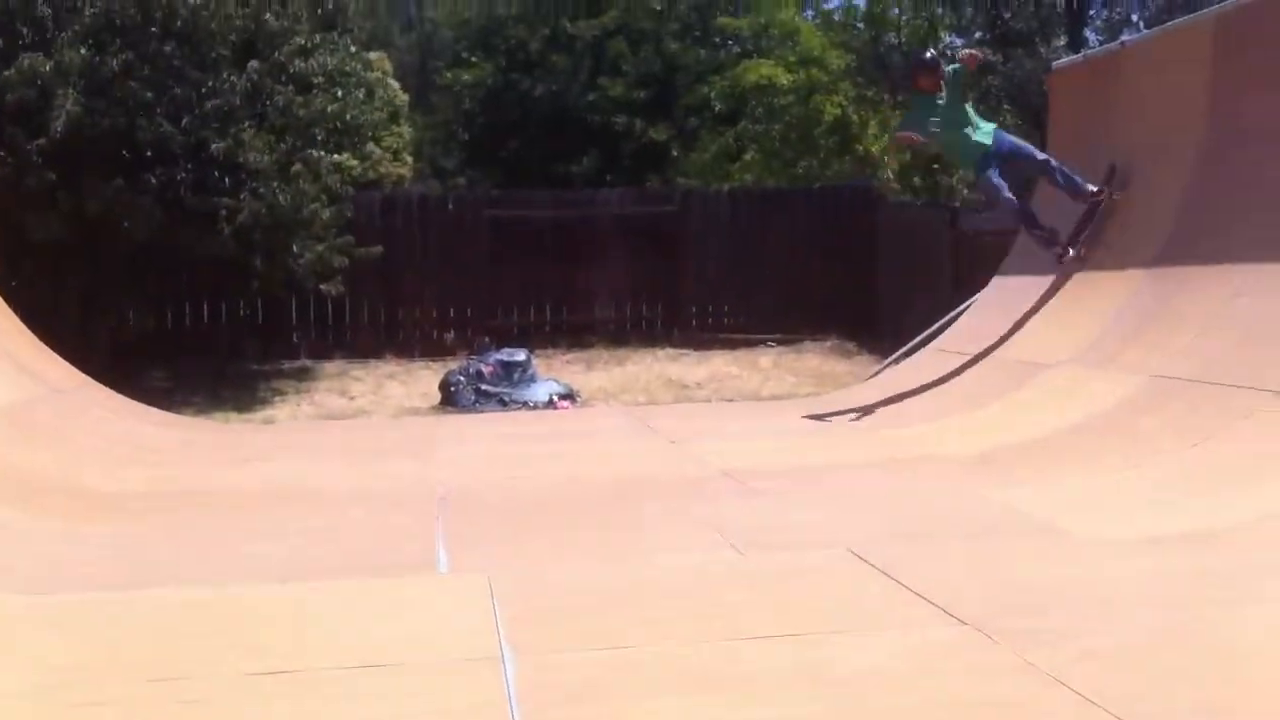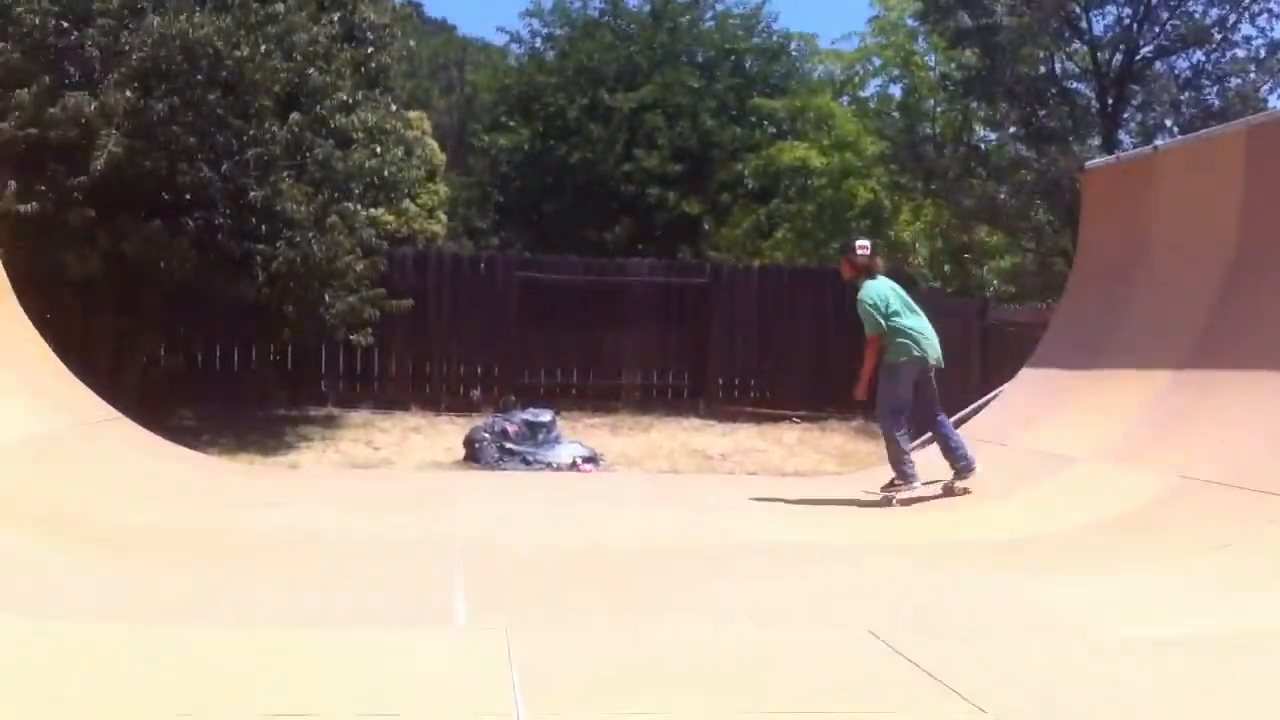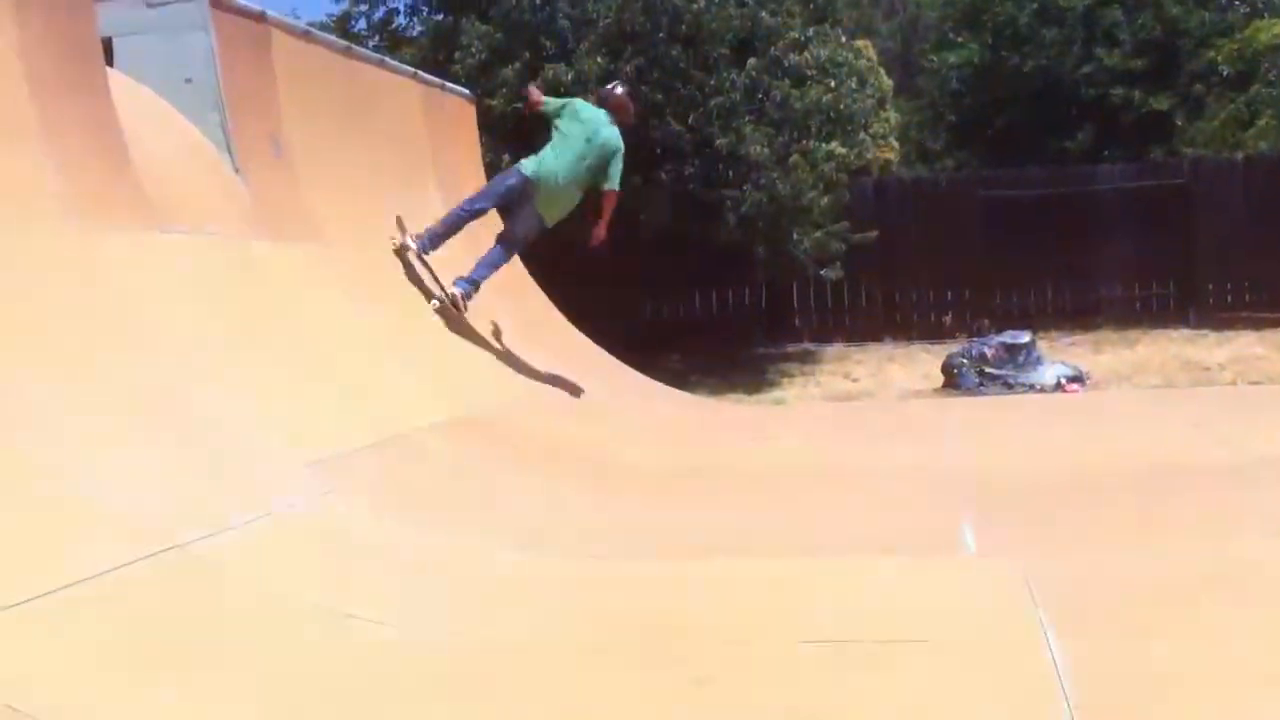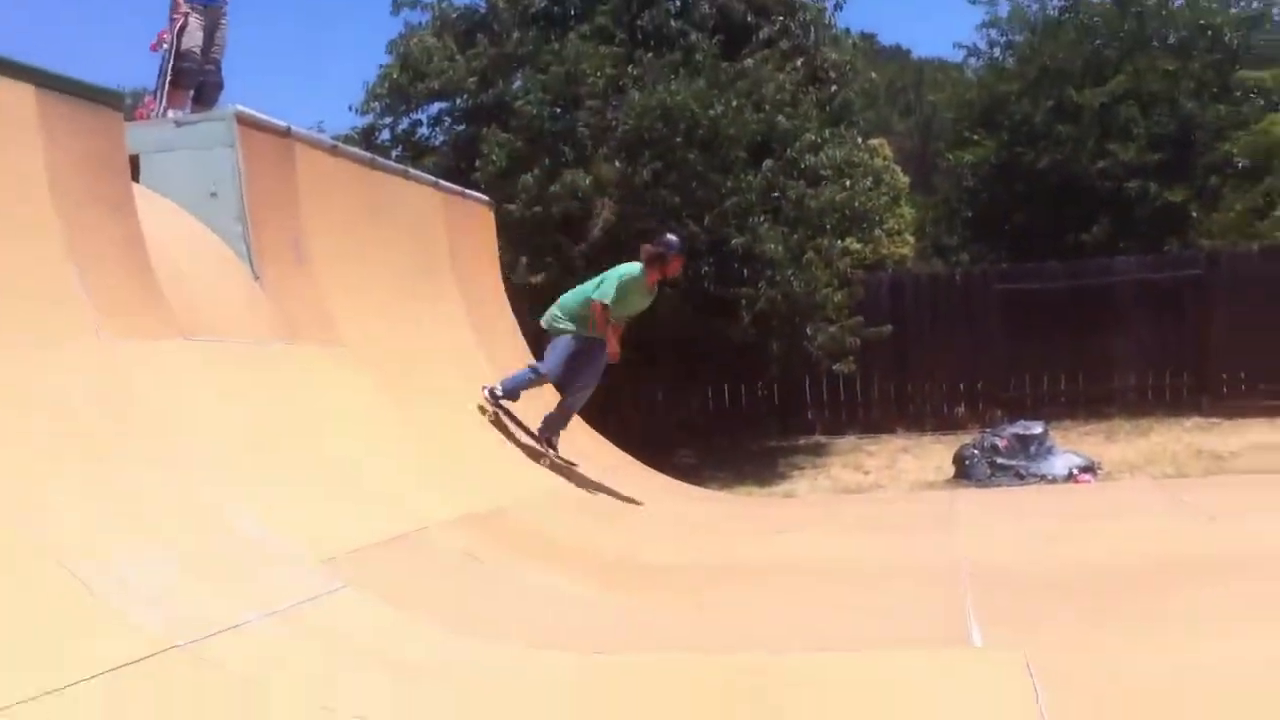
dt=1s
person 1, frame 1
left shoulder: (952, 77)
right shoulder: (917, 108)
right elbow: (899, 135)
left wrist: (970, 55)
right wrist: (906, 136)
left hip: (991, 137)
right hip: (972, 159)
left knee: (1041, 161)
right knee: (1009, 204)
left ankle: (1084, 191)
right ankle: (1054, 244)
person 1, frame 2
left shoulder: (865, 296)
right shoulder: (881, 282)
left elbow: (874, 341)
left wrist: (863, 381)
left hip: (905, 352)
right hip: (926, 346)
left knee: (889, 414)
right knee: (932, 412)
left ankle: (906, 475)
right ankle: (964, 464)
person 1, frame 3
left shoulder: (578, 107)
right shoulder: (616, 143)
left elbow: (537, 102)
right elbow: (611, 189)
left wrist: (531, 90)
right wrist: (603, 224)
left hip: (533, 173)
right hip: (554, 198)
left knee: (473, 206)
right knee: (510, 243)
left ankle: (424, 242)
right ankle: (465, 286)
person 1, frame 4
left shoulder: (650, 291)
right shoulder: (628, 275)
right elbow: (599, 304)
left wrist: (611, 343)
right wrist: (611, 341)
left hip: (595, 333)
right hip: (569, 319)
left knee: (584, 387)
right knee: (549, 371)
left ankle: (550, 430)
right ankle: (503, 390)
